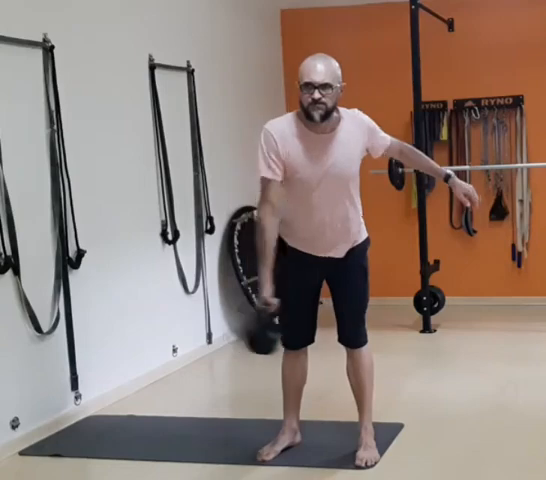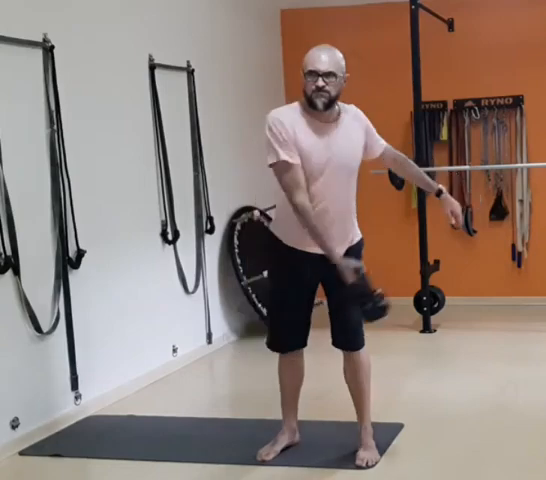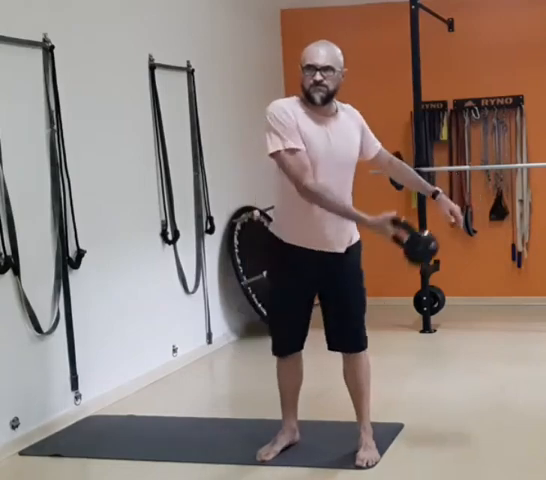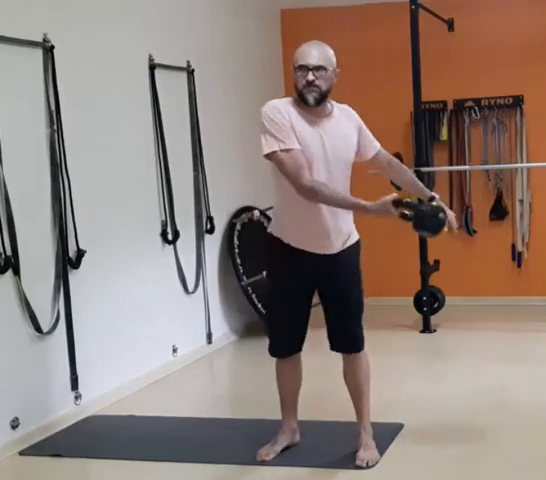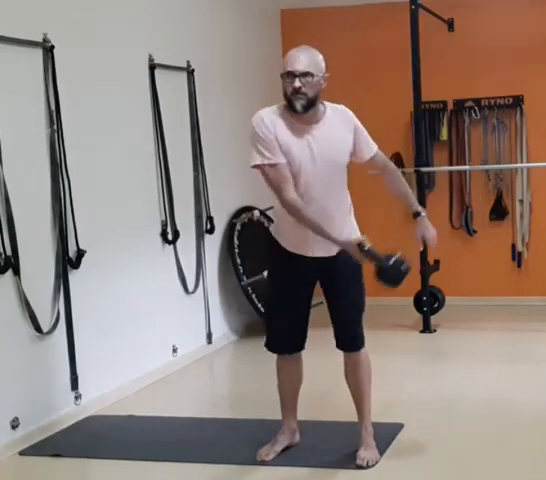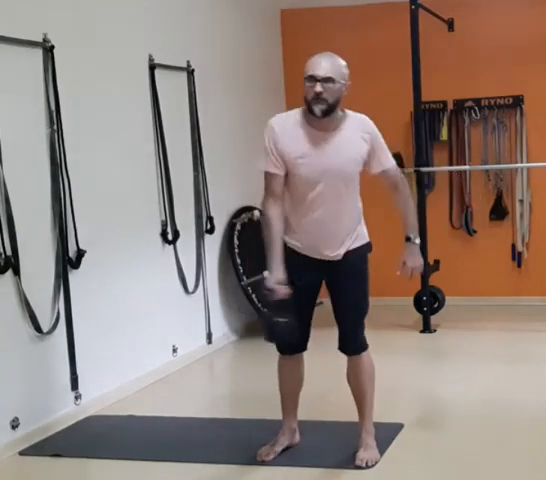
dt=0.2s
person 1, frame 1
left shoulder: (357, 124)
right shoulder: (276, 134)
left elbow: (399, 149)
right elbow: (268, 209)
left wrist: (450, 178)
right wrist: (265, 280)
left hip: (349, 249)
right hip: (297, 251)
left knee: (355, 340)
right knee: (294, 342)
left ankle: (366, 433)
right ankle: (290, 429)
person 1, frame 2
left shoulder: (355, 120)
right shoulder: (281, 121)
left elbow: (392, 157)
right elbow: (297, 198)
left wrist: (440, 191)
right wrist: (332, 257)
left hip: (347, 246)
right hip: (294, 248)
left knee: (353, 342)
right knee: (287, 343)
left ankle: (366, 433)
right ankle: (289, 428)
person 1, frame 3
left shoulder: (351, 118)
right shoulder: (282, 113)
left elbow: (388, 162)
right elbow: (306, 185)
left wrist: (435, 194)
right wrist: (366, 220)
left hip: (342, 248)
right hip: (293, 249)
left knee: (353, 344)
right knee: (287, 345)
left ankle: (366, 434)
right ankle: (288, 428)
person 1, frame 4
left shoulder: (347, 117)
right shoulder: (275, 114)
left elbow: (386, 163)
right elbow: (304, 183)
left wrist: (431, 198)
right wrist: (367, 207)
left hip: (341, 248)
right hip: (292, 250)
left knee: (352, 345)
right knee: (285, 347)
left ankle: (366, 434)
right ankle: (289, 428)
person 1, frame 5
left shoulder: (343, 118)
right shoulder: (266, 123)
left elbow: (384, 167)
right elbow: (288, 197)
left wrist: (418, 214)
right wrist: (339, 236)
left hip: (342, 250)
right hip: (290, 251)
left knee: (353, 343)
right knee: (286, 345)
left ankle: (366, 433)
right ankle: (288, 429)
person 1, frame 6
left shoulder: (363, 129)
right shoulder: (280, 128)
left elbow: (397, 184)
right elbow: (273, 202)
left wrist: (412, 241)
right wrist: (275, 266)
left hip: (350, 251)
right hip: (297, 252)
left knee: (355, 345)
right knee: (290, 346)
left ankle: (367, 434)
right ankle: (289, 429)
